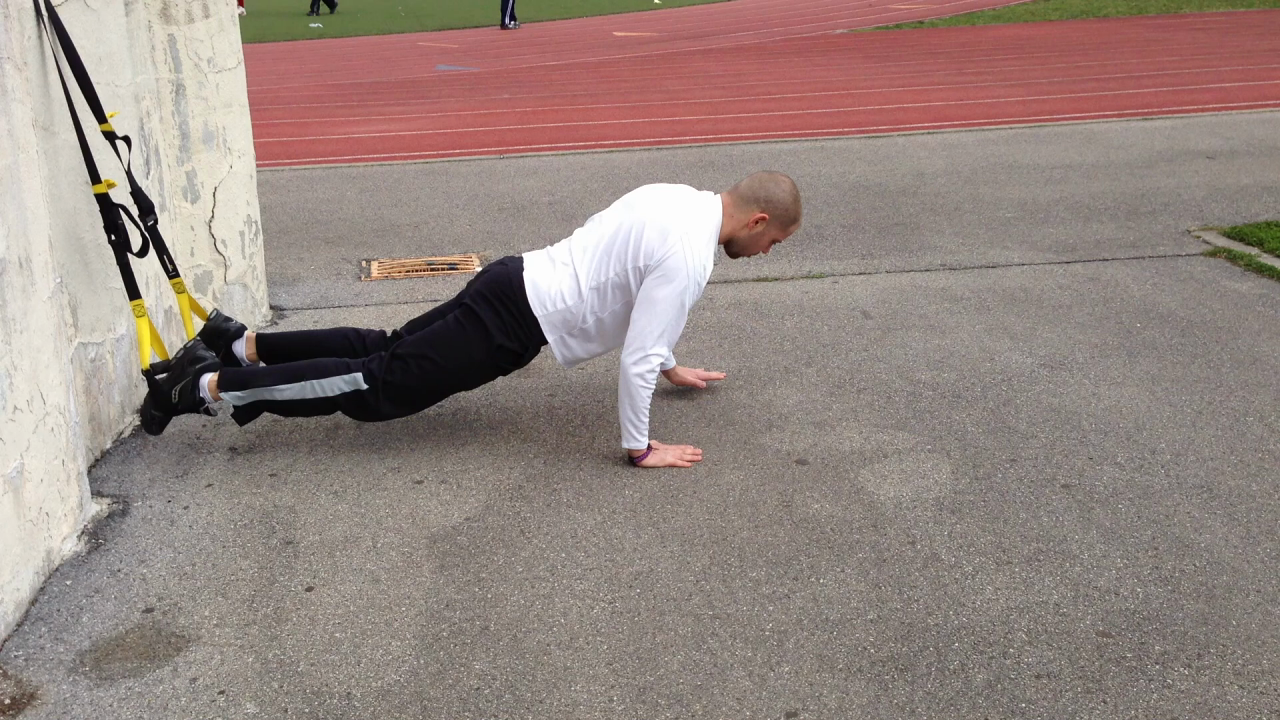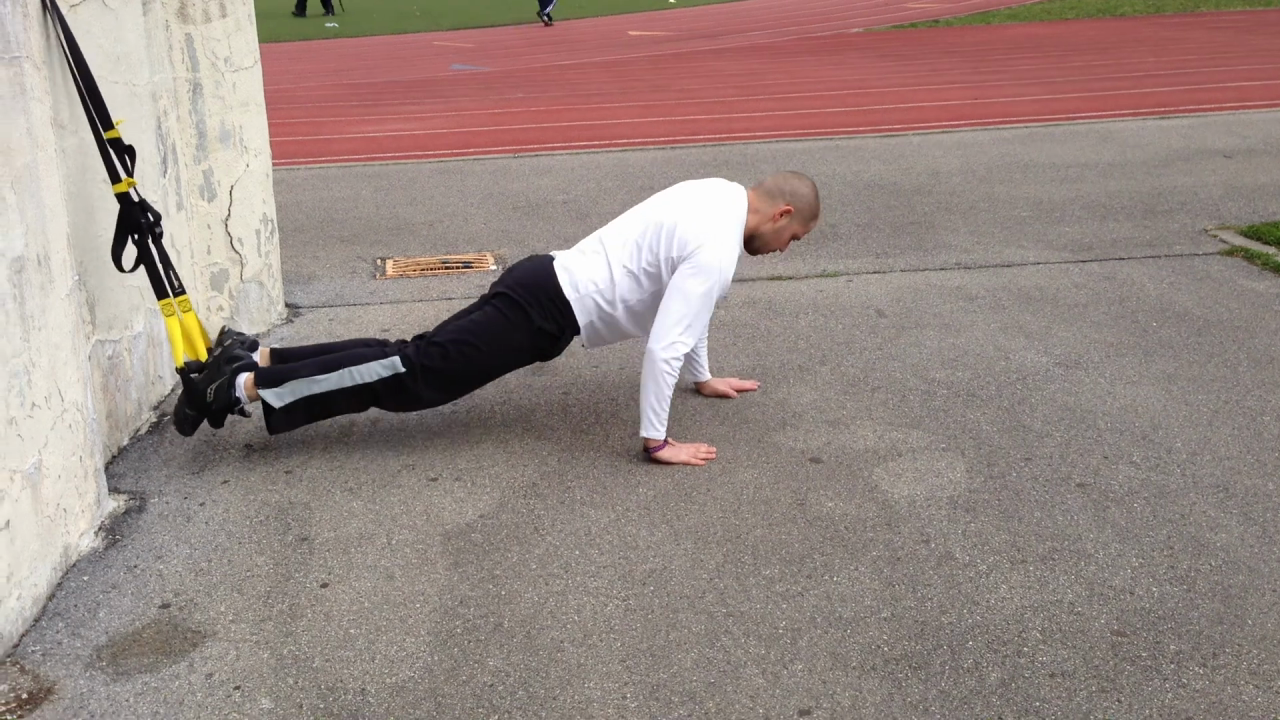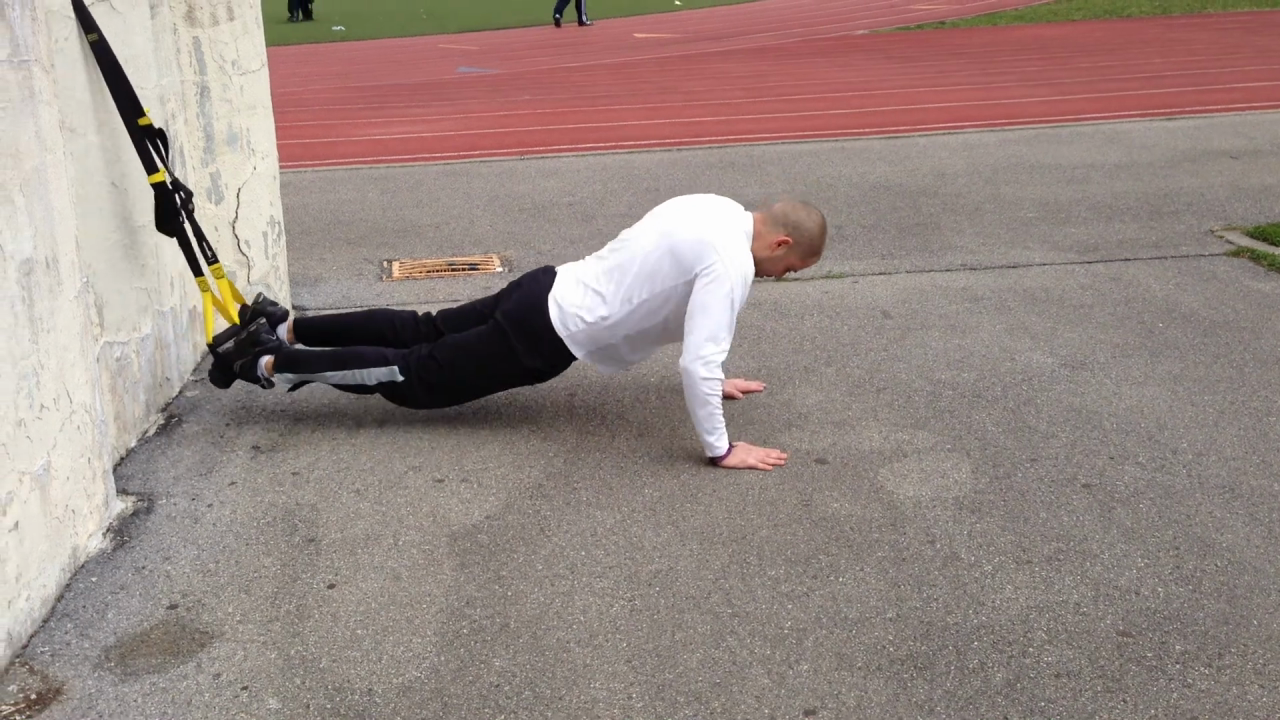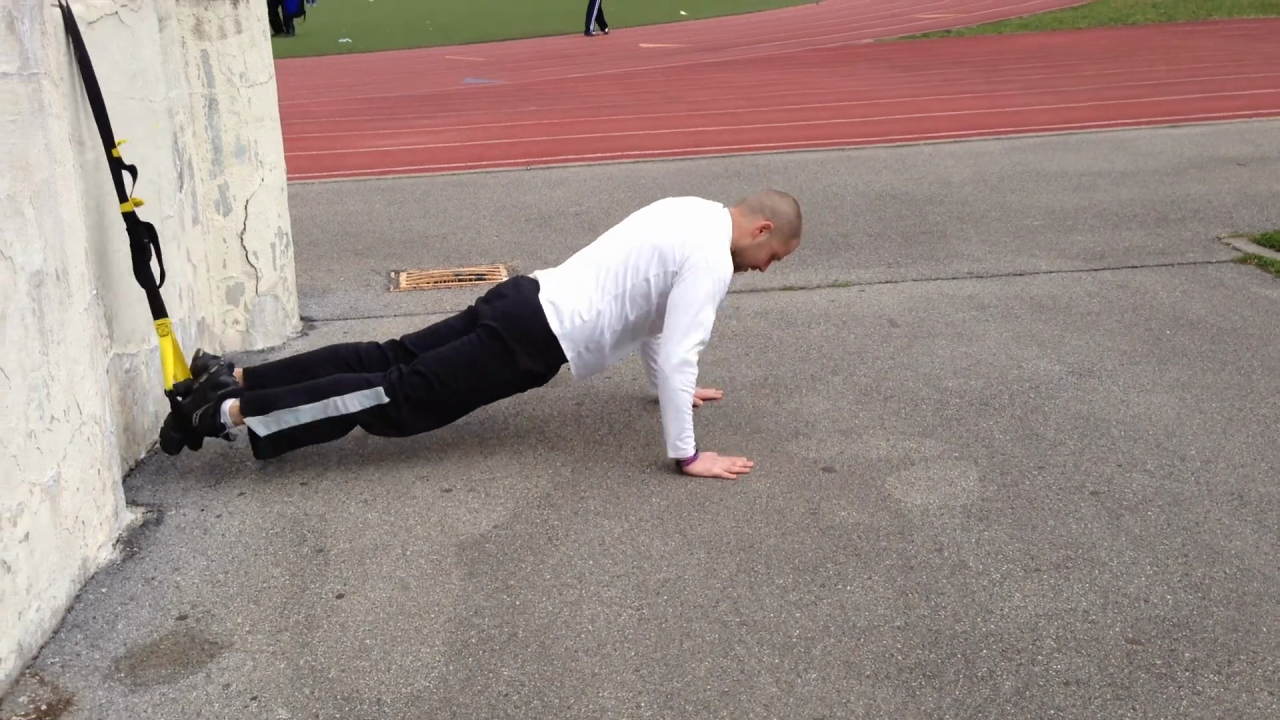
dt=0.5s
person 1, frame 1
left shoulder: (683, 199)
right shoulder: (690, 257)
right elbow: (638, 358)
left wrist: (673, 366)
right wrist: (639, 448)
left hip: (516, 284)
right hip: (515, 320)
left knee: (383, 349)
right knee: (375, 386)
left ankle: (242, 344)
right ankle: (207, 385)
person 1, frame 2
left shoulder: (717, 195)
right shoulder: (719, 250)
left elbow: (676, 301)
right elbow: (663, 346)
left wrist: (705, 377)
right wrist: (656, 439)
left hip: (544, 280)
right hip: (548, 309)
left knee: (406, 355)
right knee: (411, 376)
left ankle: (255, 355)
right ankle: (243, 385)
person 1, frame 3
left shoulder: (716, 209)
right shoulder: (730, 263)
right elbow: (697, 363)
left wrist: (719, 383)
right wrist: (720, 448)
left hip: (546, 291)
right hip: (548, 336)
left knee: (422, 333)
right knee: (414, 373)
left ankle: (281, 326)
right ankle: (270, 363)
person 1, frame 4
left shoulder: (694, 215)
right shoulder: (713, 257)
right elbow: (679, 355)
left wrist: (668, 390)
right wrist: (686, 454)
left hip: (525, 302)
right hip: (536, 340)
left knee: (387, 360)
right knee: (396, 400)
left ankle: (233, 378)
right ankle: (231, 412)
